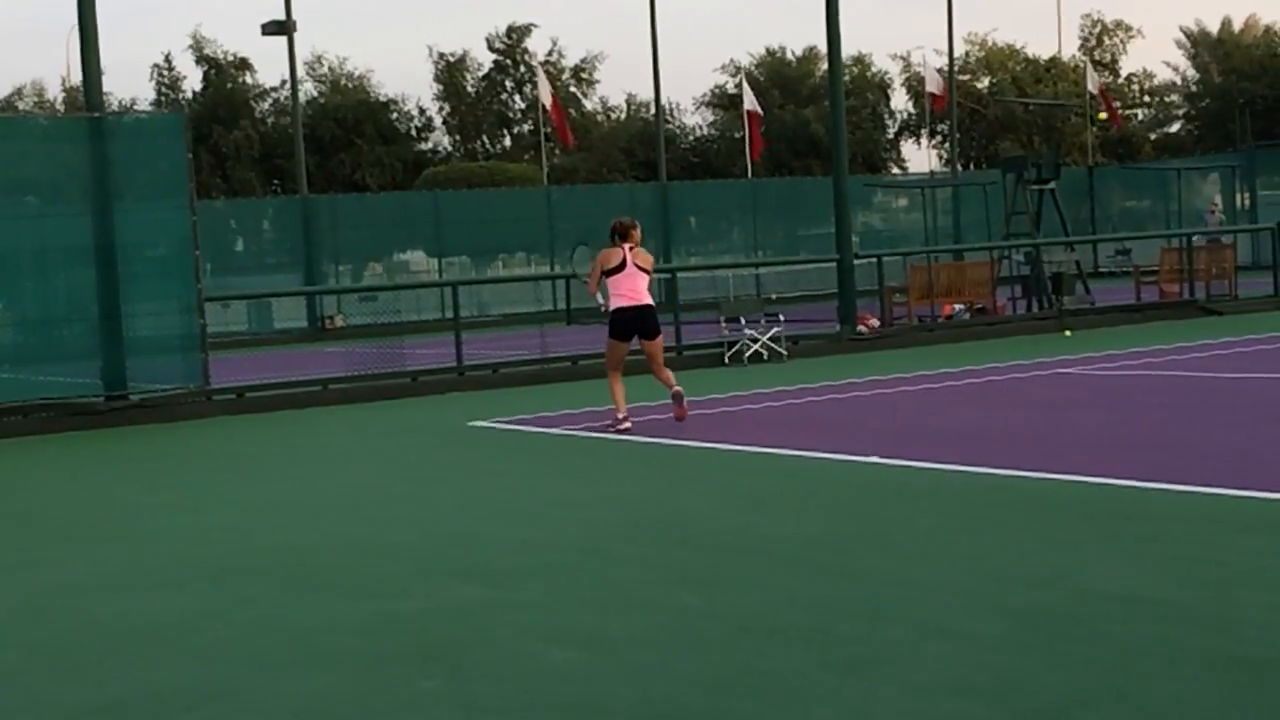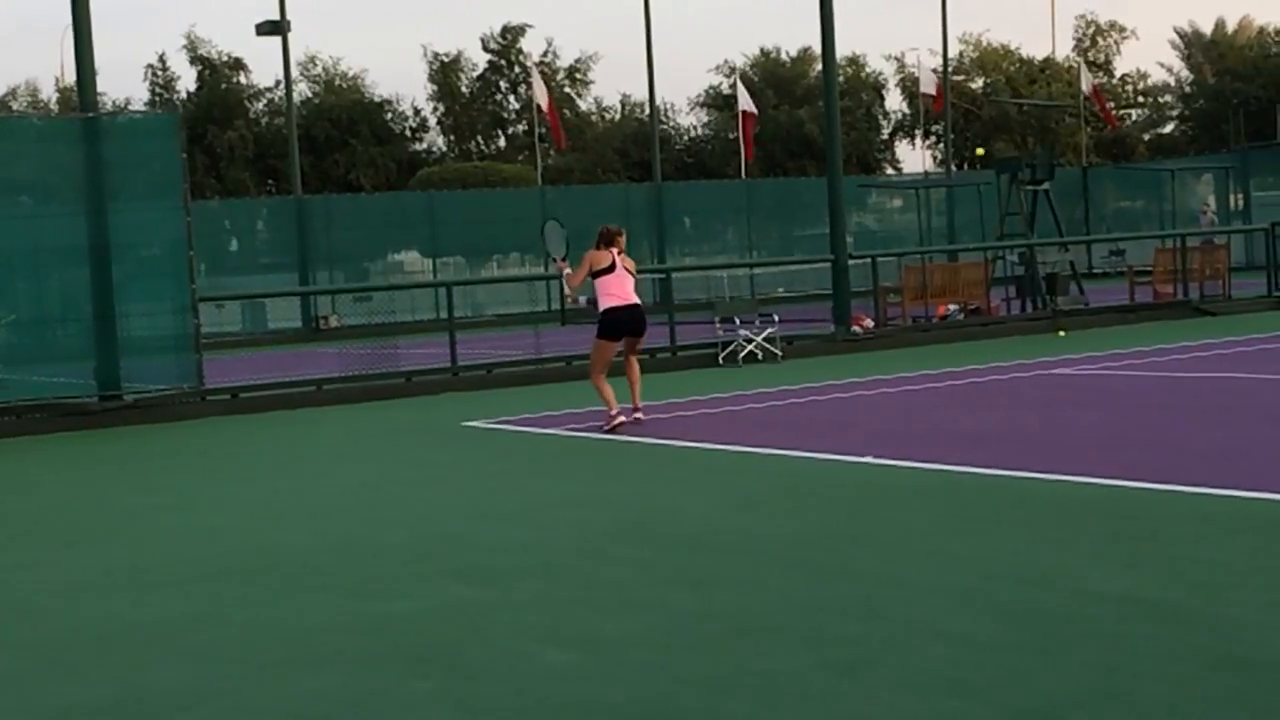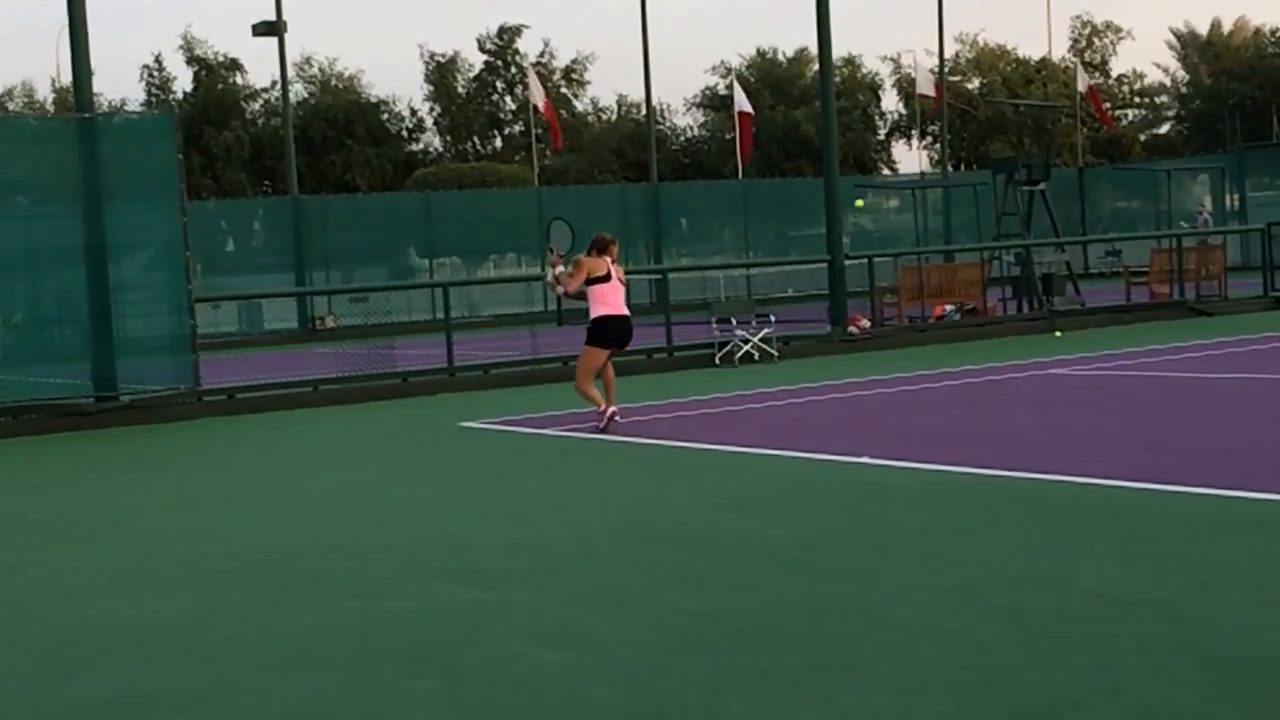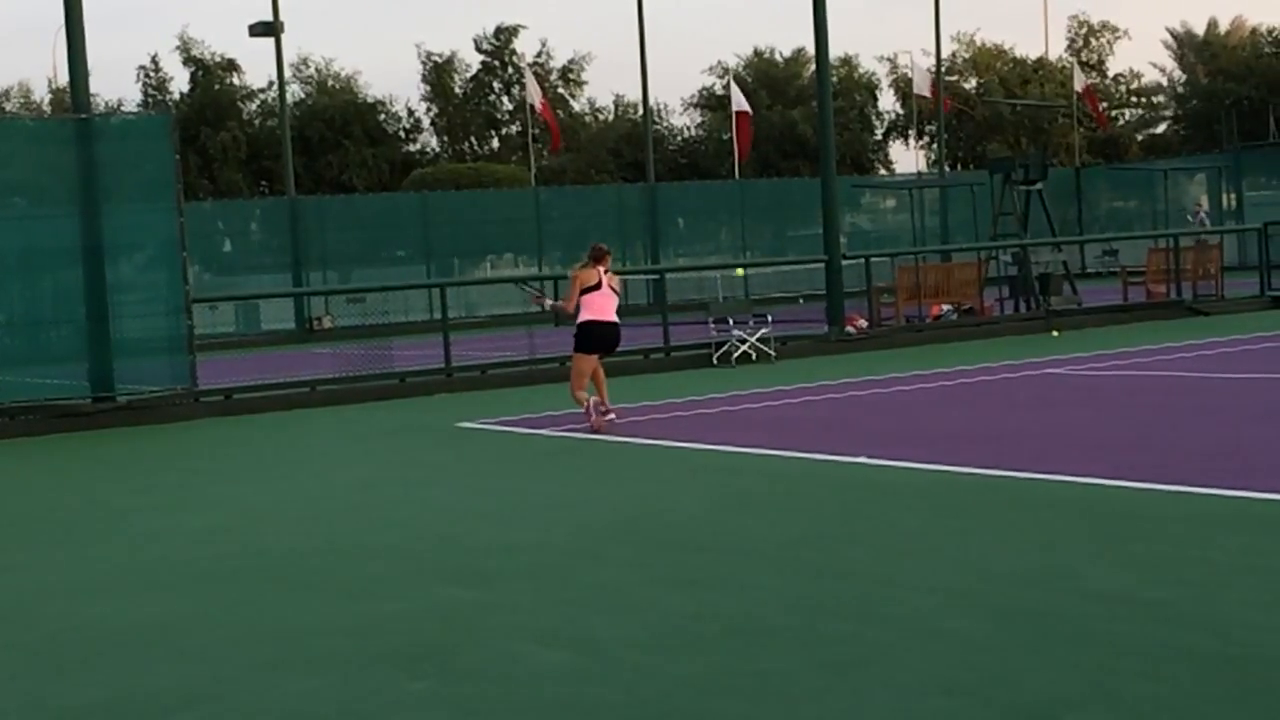
dt=0.5s
person 1, frame 1
left shoulder: (605, 255)
right shoulder: (647, 258)
left elbow: (591, 290)
left hip: (620, 316)
right hip: (646, 312)
left knee: (613, 372)
right knee: (658, 367)
left ankle: (621, 416)
right ankle: (675, 388)
person 1, frame 2
left shoulder: (593, 256)
right shoulder: (630, 263)
left elbow: (573, 284)
left wrist: (565, 270)
left hip: (613, 317)
right hip: (636, 313)
left knee: (597, 375)
right knee: (631, 356)
left ankle: (615, 411)
right ankle: (636, 407)
person 1, frame 3
left shoulder: (588, 263)
right shoulder: (619, 270)
left elbow: (571, 287)
left wrist: (558, 268)
right wrist: (559, 288)
left hip: (604, 325)
right hip: (625, 325)
left knee: (582, 383)
right knee: (603, 361)
left ankle: (604, 407)
right ankle: (610, 408)
person 1, frame 4
left shoulder: (581, 275)
right shoulder: (615, 280)
left elbow: (569, 308)
left wrist: (548, 303)
left hip: (589, 330)
right hip: (613, 331)
left knee: (578, 391)
right knee: (593, 361)
left ankle: (589, 402)
right ankle: (606, 407)
